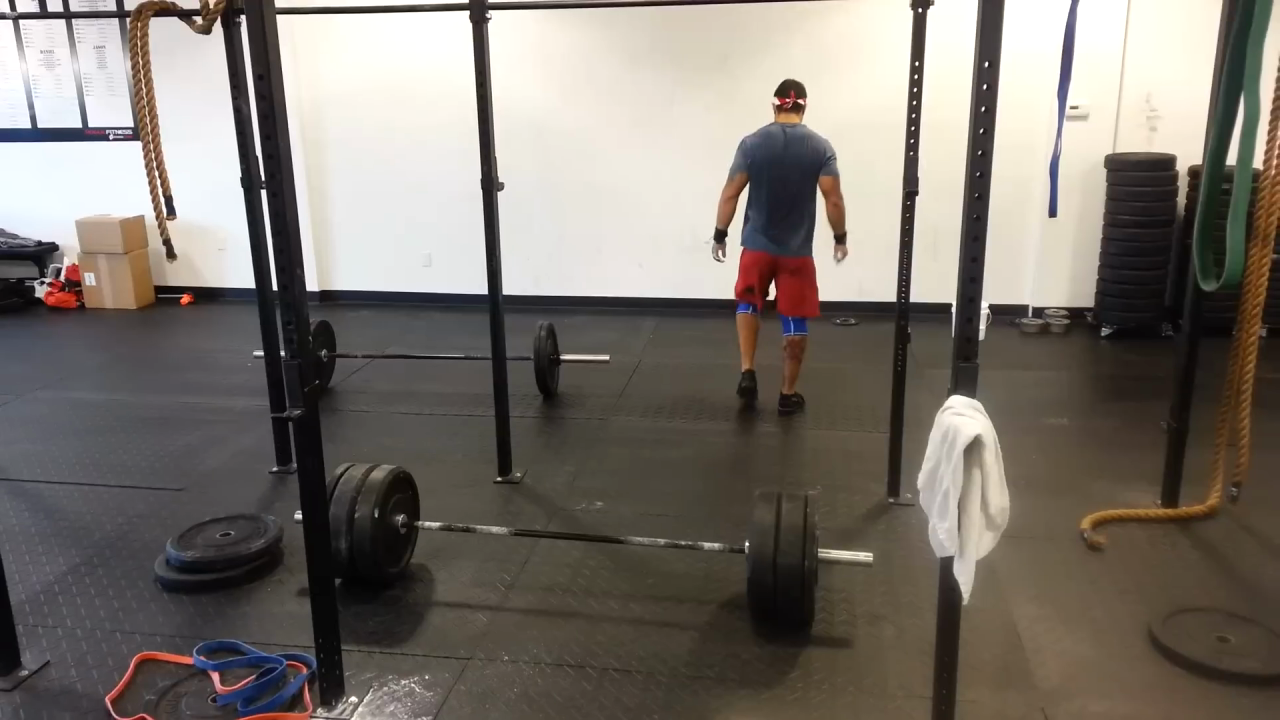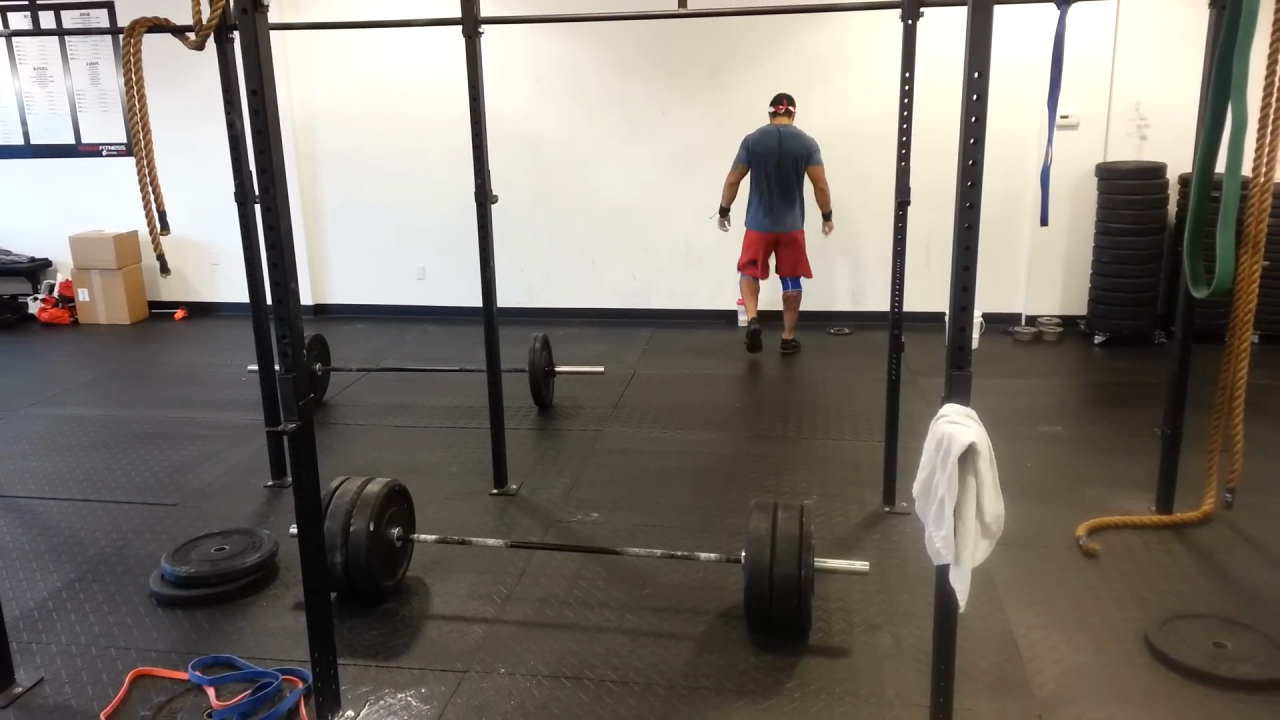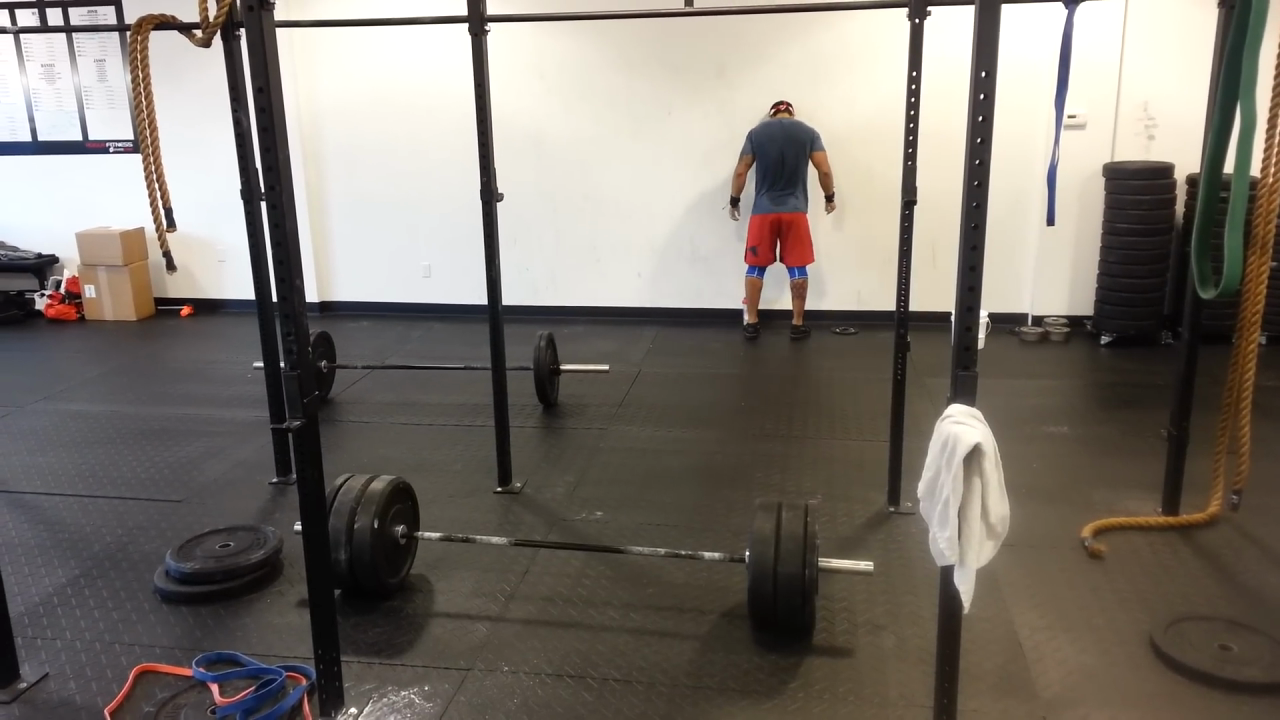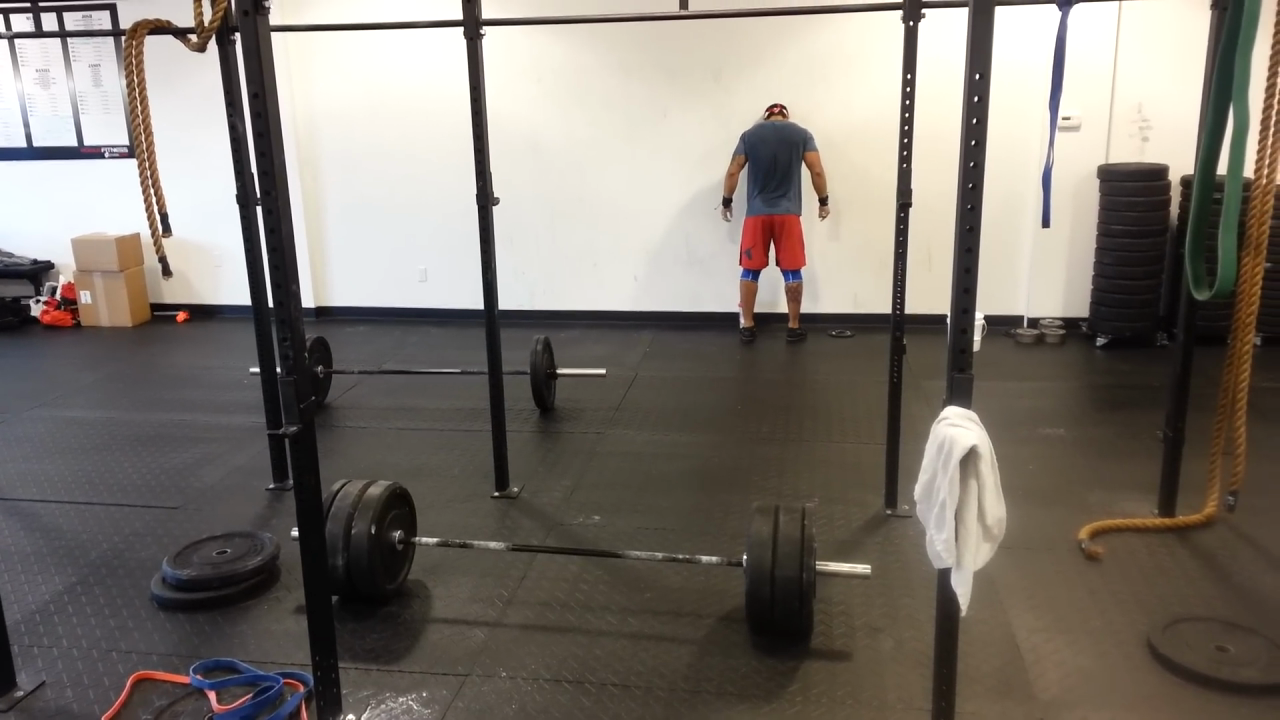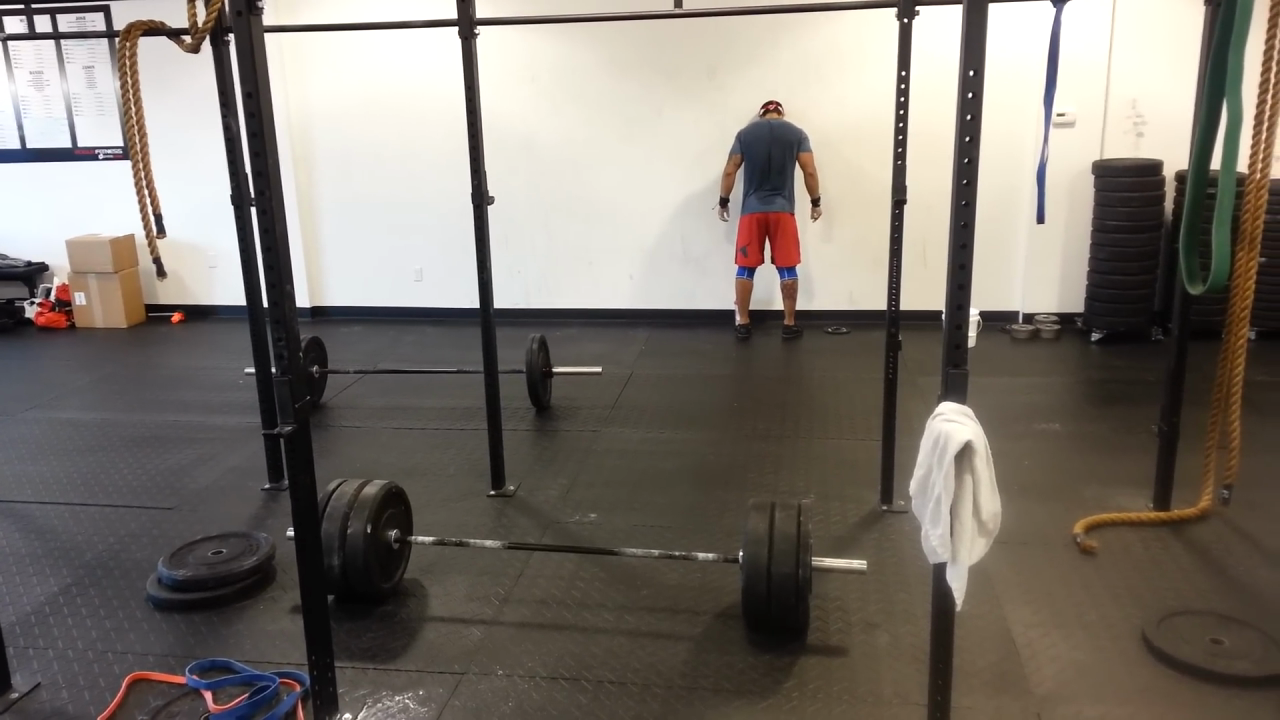
dt=1s
person 1, frame 1
left shoulder: (752, 143)
right shoulder: (820, 147)
left elbow: (730, 193)
right elbow: (833, 199)
left wrist: (719, 236)
right wrist: (840, 237)
left hip: (756, 246)
right hip: (797, 250)
left knee: (748, 306)
right knee: (795, 321)
left ankle: (747, 371)
right ankle: (788, 394)
person 1, frame 2
left shoulder: (753, 140)
right shoulder: (807, 143)
left elbow: (733, 180)
right elbow: (820, 185)
left wrist: (724, 211)
right wrist: (827, 217)
left hip: (758, 225)
right hip: (791, 226)
left knee: (750, 274)
right knee: (791, 281)
left ankle: (753, 320)
right ankle: (788, 338)
person 1, frame 3
left shoulder: (756, 133)
right shoulder: (808, 133)
left elbow: (740, 172)
right elbow: (824, 170)
left wrist: (734, 202)
right wrist: (830, 198)
left hip: (763, 211)
right hip: (795, 211)
left knee: (756, 266)
right knee: (797, 267)
left ankle: (751, 323)
right ankle: (798, 324)
person 1, frame 4
left shoulder: (749, 135)
right shoulder: (801, 134)
left elbow: (733, 171)
right elbow: (817, 170)
left wrist: (726, 202)
right wrist: (823, 201)
left hip: (756, 213)
right hip: (788, 213)
left knee: (750, 269)
right knee: (792, 270)
left ankle: (747, 327)
right ankle: (794, 327)
person 1, frame 5
left shoulder: (745, 133)
right shoulder: (796, 134)
left elbow: (730, 171)
right elbow: (809, 171)
left wrist: (723, 202)
right wrist: (816, 203)
left hip: (752, 210)
right hip: (782, 210)
left knee: (745, 267)
right knee: (787, 268)
left ankle: (743, 323)
right ankle: (789, 324)
